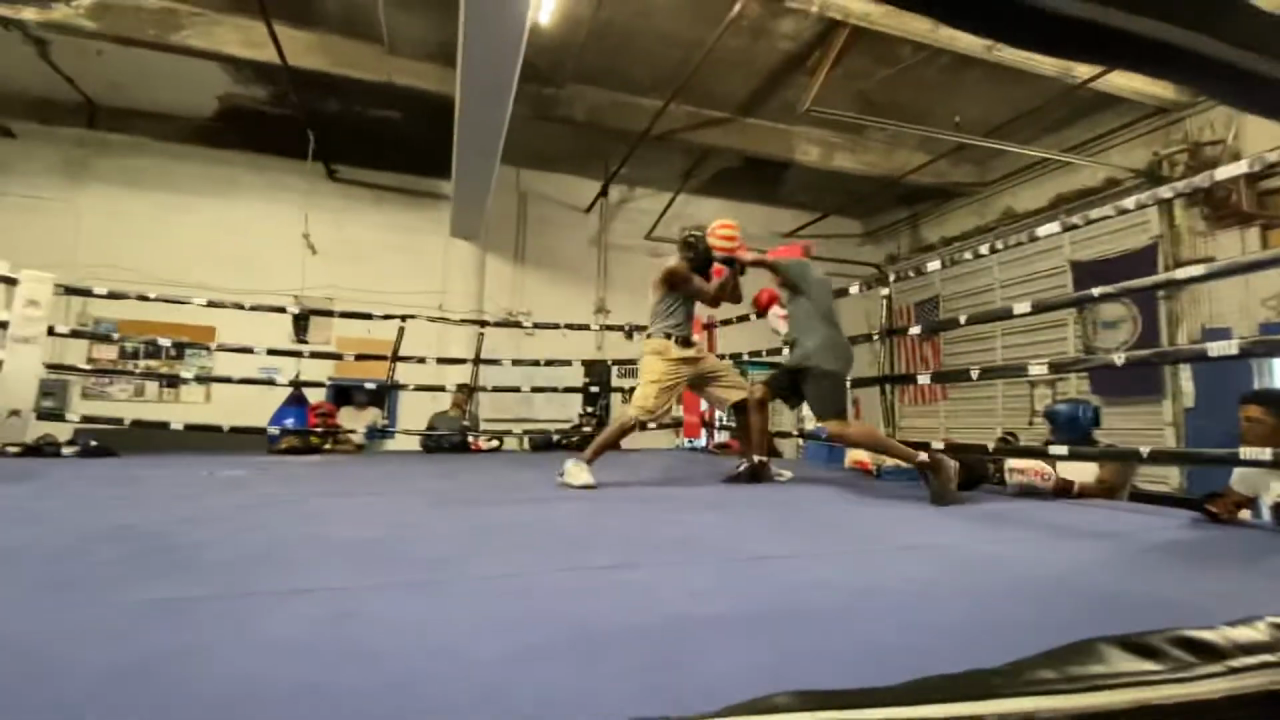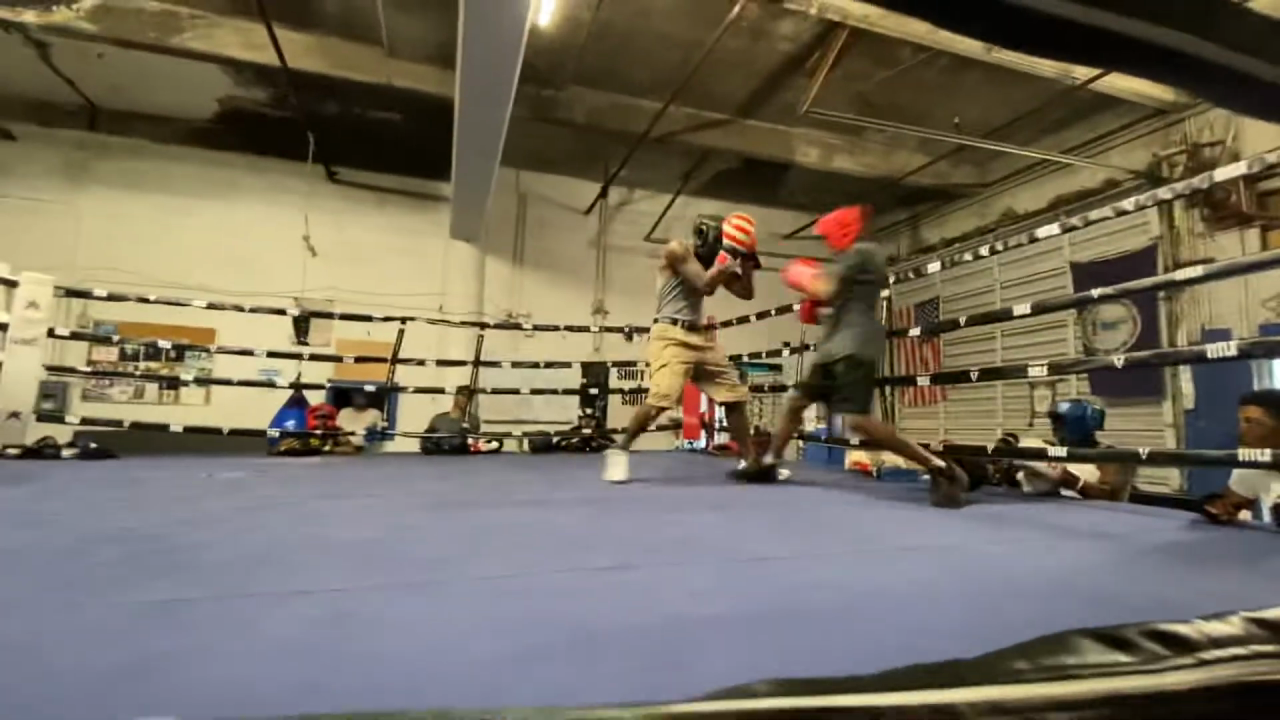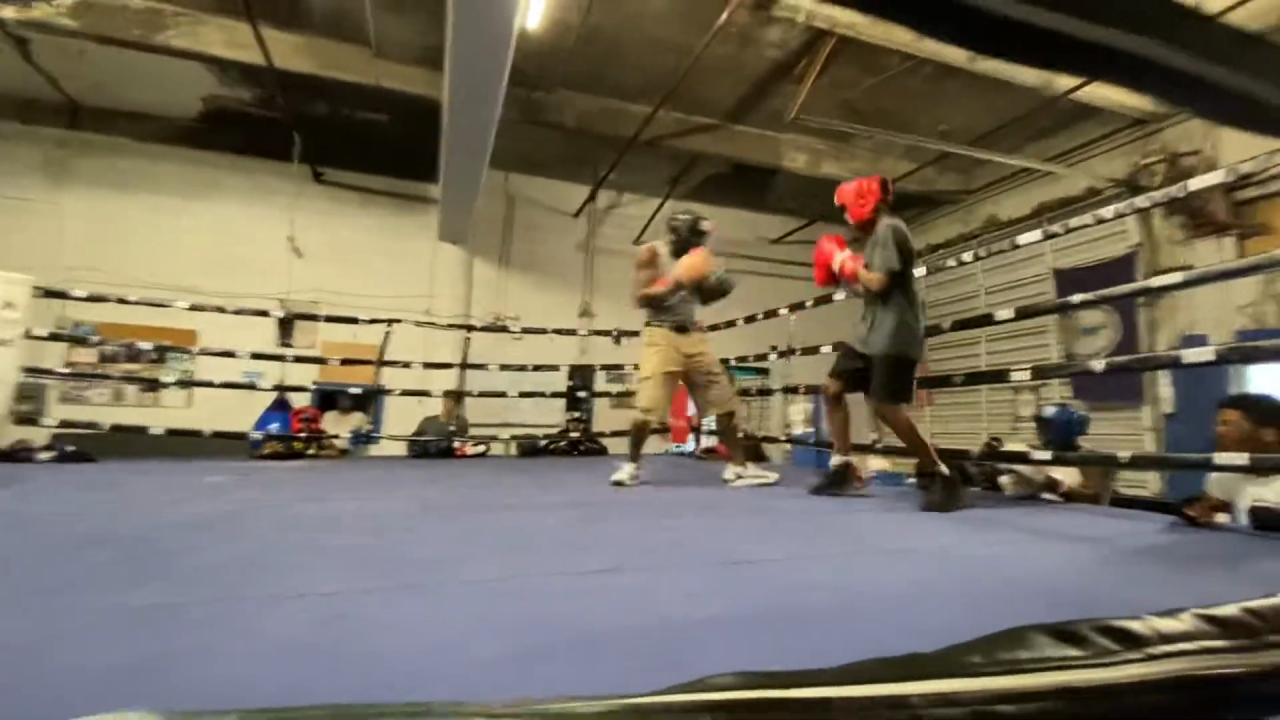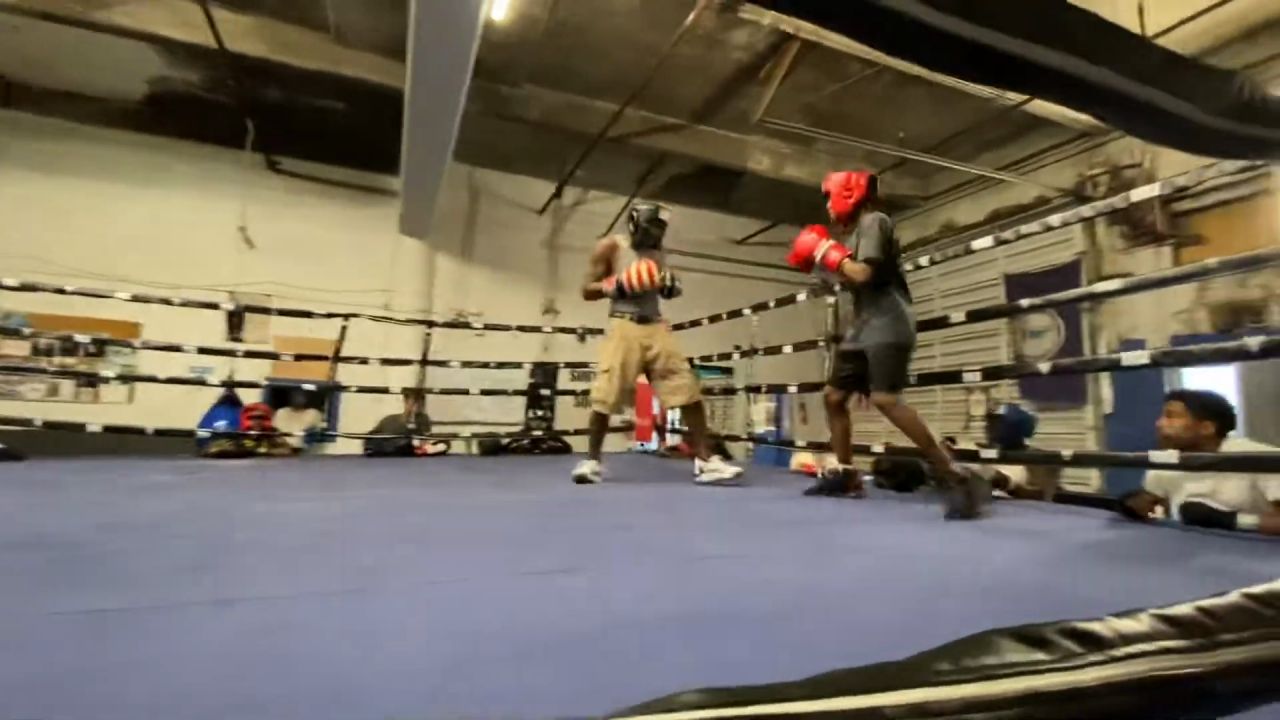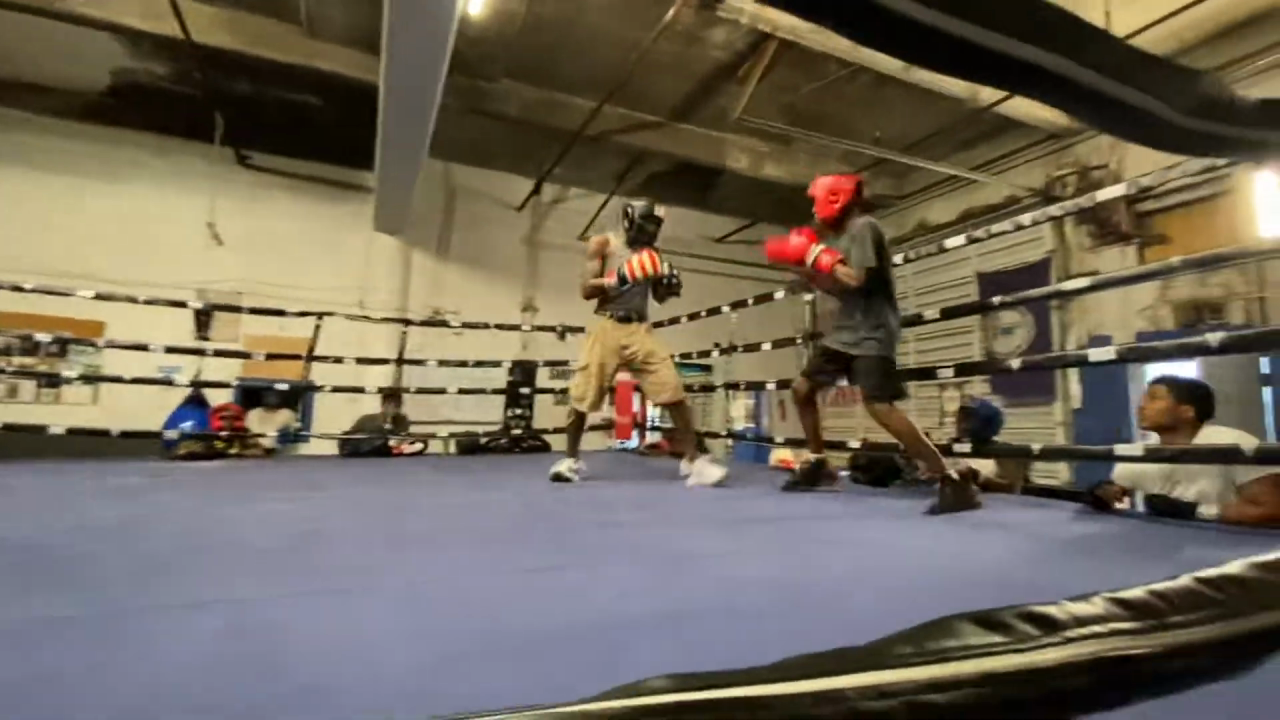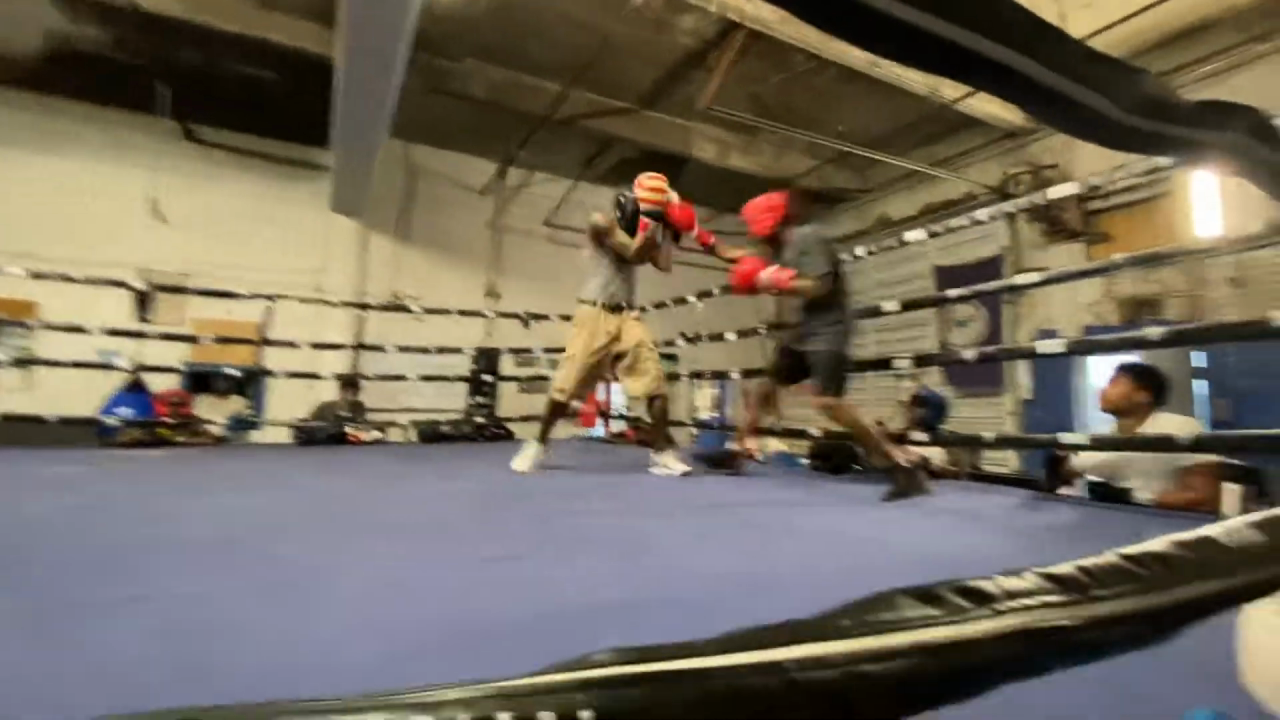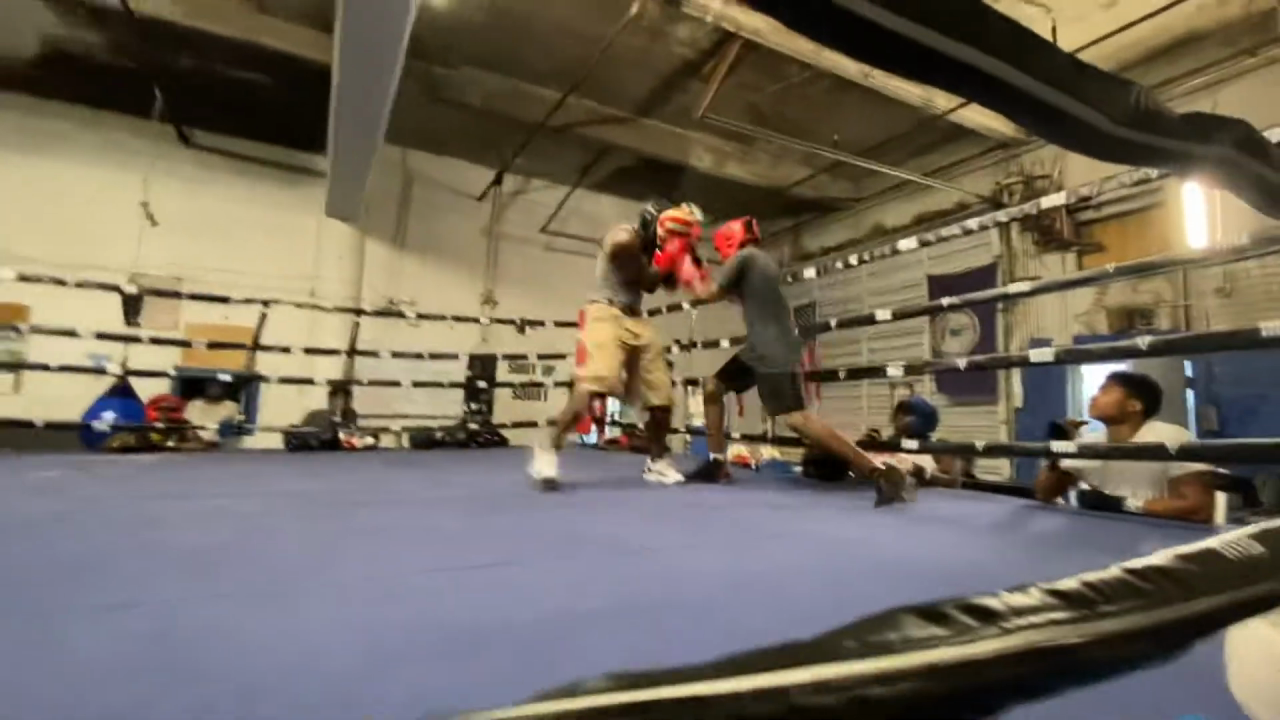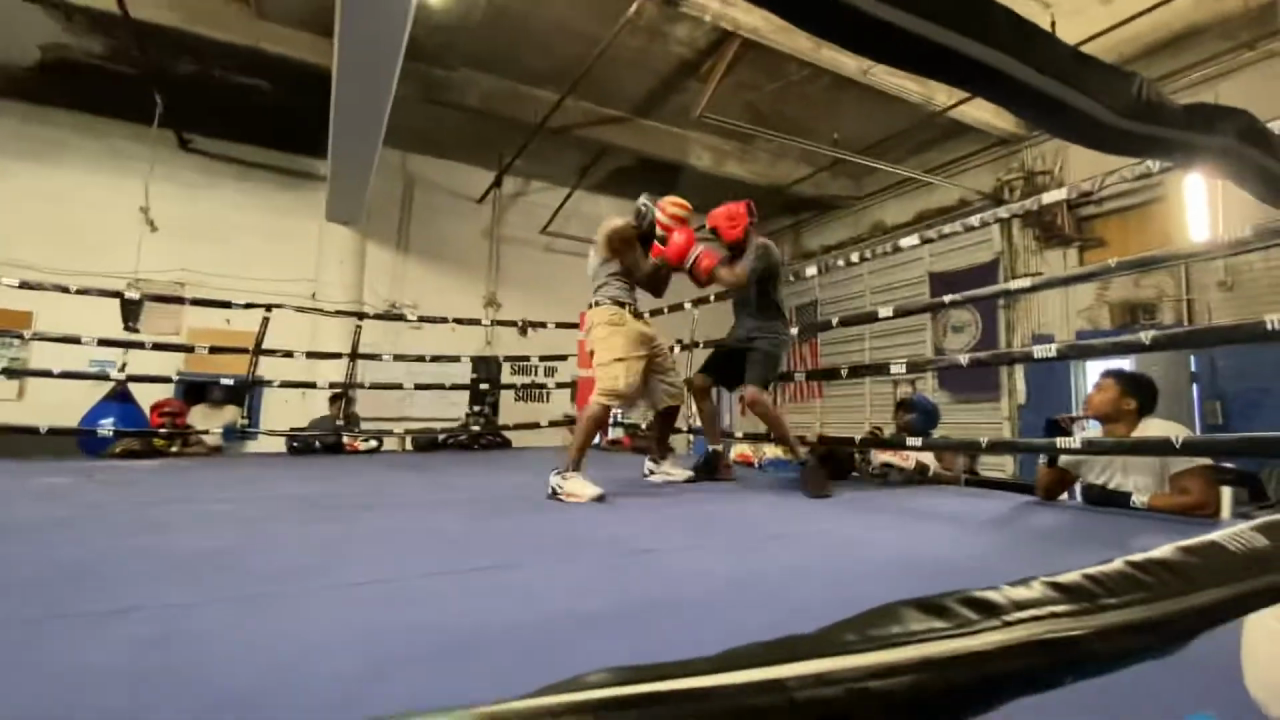
dt=0.2s
person 1, frame 1
left shoulder: (799, 266)
right shoulder: (809, 285)
left elbow: (754, 258)
right wrist: (776, 312)
left hip: (822, 359)
right hip: (804, 359)
left knee: (835, 430)
right knee: (758, 397)
right ankle: (758, 466)
person 1, frame 2
left shoulder: (861, 252)
right shoulder: (867, 256)
left elbow: (825, 289)
left wrist: (800, 276)
right wrist: (820, 310)
left hip: (857, 348)
right hip: (837, 349)
left knee: (857, 420)
right knee: (795, 404)
right ankle: (768, 464)
person 1, frame 3
left shoulder: (888, 229)
right shoulder: (876, 235)
left elbow: (879, 282)
left wrist: (845, 264)
right wrist: (842, 276)
left hip: (895, 333)
right hip: (872, 333)
left knee: (885, 406)
right knee: (833, 389)
left ankle: (941, 477)
right ankle: (843, 468)
person 1, frame 4
left shoulder: (874, 221)
right shoulder: (854, 229)
left elbow: (861, 274)
left wrist: (828, 253)
right wrist: (817, 258)
left hip: (889, 327)
right hip: (863, 331)
left knee: (885, 400)
right knee: (833, 398)
right ankle: (845, 475)
person 1, frame 5
left shoulder: (863, 227)
right shoulder: (839, 234)
left elbow: (855, 279)
right elbow: (829, 286)
left wrist: (815, 254)
right wrist: (800, 261)
left hip: (872, 334)
right hip: (843, 332)
left knee: (878, 406)
right knee: (802, 390)
left ankle: (952, 482)
right ankle: (818, 466)
person 1, frame 6
left shoulder: (809, 236)
right shoulder: (785, 244)
left elbow: (819, 287)
right elbow: (753, 268)
left wrist: (773, 277)
left hip: (828, 331)
right hip: (804, 332)
left knee: (828, 402)
right knee: (764, 389)
left ankle: (904, 468)
person 1, frame 7
left shoulder: (745, 258)
right shoulder: (758, 261)
left elbow: (707, 292)
left wrist: (687, 271)
left hip: (775, 353)
right hip: (757, 349)
left knee: (797, 419)
right knee: (712, 389)
right ankle: (717, 463)
person 1, frame 8
left shoulder: (762, 247)
right shoulder: (737, 254)
left elbow: (735, 280)
right elbow: (704, 281)
left wrist: (696, 256)
right wrist: (683, 257)
left hip: (766, 337)
right hip: (741, 335)
left knee: (753, 396)
right knee: (698, 384)
left ankle: (803, 461)
right ankle: (718, 457)
person 2, frame 1
left shoulder: (698, 272)
right shoulder: (674, 268)
left elbow: (735, 297)
right elbow: (712, 299)
left wrist: (730, 267)
right wrist: (722, 265)
left hip: (691, 349)
right hip: (662, 350)
left knee: (737, 394)
right knee: (640, 411)
left ankle: (750, 464)
right ankle: (579, 463)
person 2, frame 2
left shoulder: (711, 259)
right shoulder: (677, 250)
left elbow: (747, 293)
right elbow: (706, 286)
left wrist: (747, 259)
right wrist: (729, 253)
left hip: (699, 336)
right hip: (668, 334)
left knee: (734, 395)
right knee: (661, 398)
left ankle: (751, 463)
right ankle: (620, 452)
person 2, frame 3
left shoulder: (696, 259)
right shoulder: (651, 253)
left elbow: (703, 298)
right elbow: (640, 298)
left wrist: (718, 288)
right wrist: (673, 283)
left hip: (693, 337)
right hip: (660, 337)
left knee: (724, 400)
right knee: (649, 406)
left ankle: (738, 466)
right ankle: (632, 465)
person 2, frame 4
left shoulder: (656, 253)
right shoulder: (609, 247)
right elbow: (587, 291)
left wrist: (669, 286)
right wrist: (616, 284)
left hip: (657, 330)
right hip: (624, 328)
left knee: (688, 392)
right knee: (604, 398)
left ankle: (705, 461)
right ankle: (593, 462)
person 2, frame 5
left shoulder: (653, 254)
right shoulder: (602, 244)
left elbow: (659, 296)
right elbow: (586, 290)
left wrist: (670, 283)
right wrist: (618, 278)
left hip: (640, 327)
right hip: (609, 326)
left knee: (673, 390)
right knee: (583, 396)
left ankle: (694, 461)
right ankle: (571, 459)
person 2, frame 6
left shoulder: (641, 232)
right shoulder: (601, 224)
left elbow: (665, 265)
right elbow: (634, 254)
left wrist: (669, 225)
right wrist: (648, 217)
left hip: (627, 318)
right hip: (595, 314)
left knee: (654, 383)
right knee: (567, 387)
left ankle: (663, 452)
right ankle: (537, 444)
person 2, frame 7
left shoulder: (639, 241)
right shoulder: (624, 240)
left elbow: (665, 280)
right elbow: (646, 284)
left wrist: (680, 247)
right wrist: (667, 249)
left hip: (634, 319)
right hip: (605, 315)
left knee: (660, 391)
right knee: (597, 380)
left ankle: (657, 460)
right ankle: (549, 449)
person 2, frame 8
left shoulder: (640, 242)
right shoulder: (619, 230)
left elbow: (657, 290)
right elbow: (644, 280)
right wrist: (663, 244)
left hip: (634, 320)
right hip: (611, 317)
left knee: (671, 390)
right knee: (611, 390)
left ankle: (658, 460)
right ankle: (566, 474)
